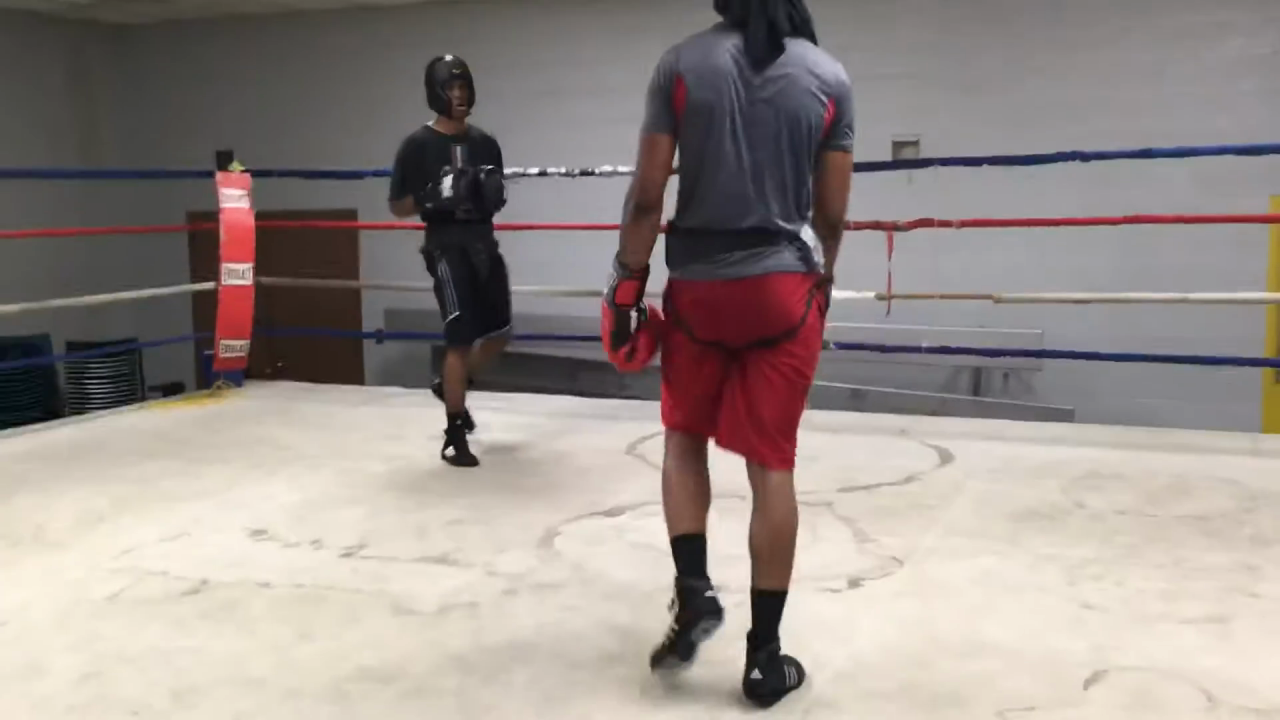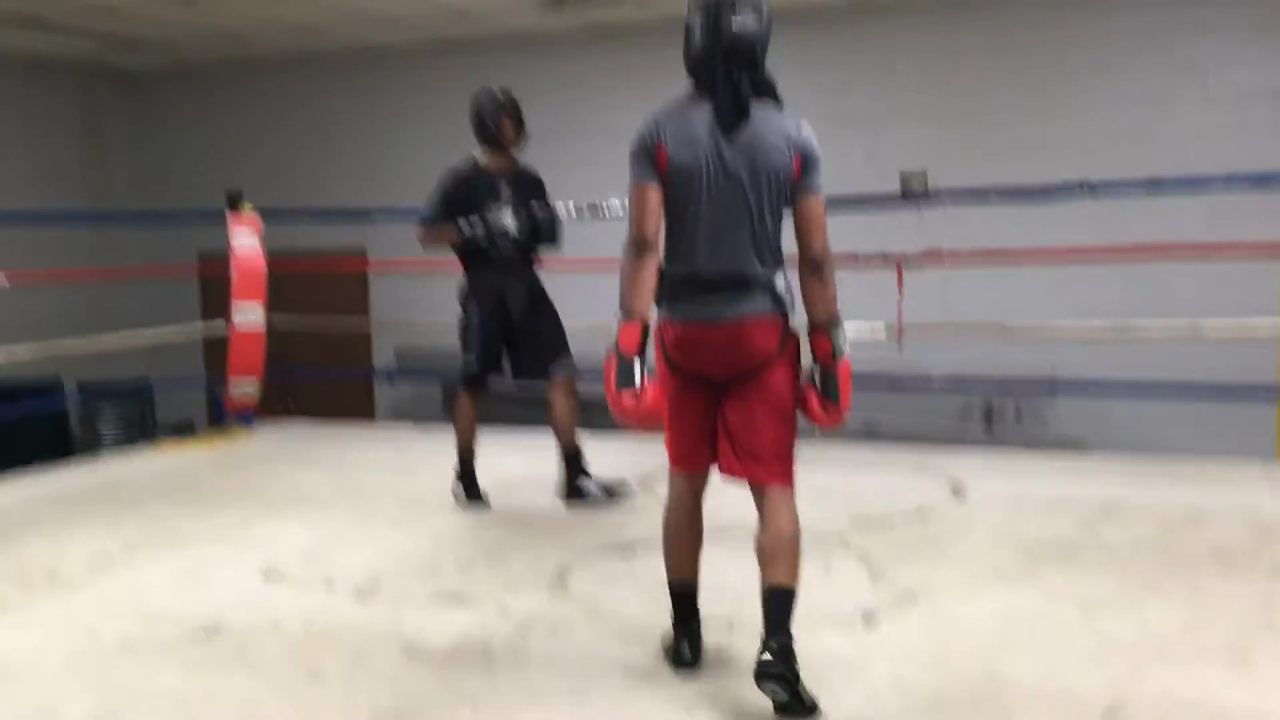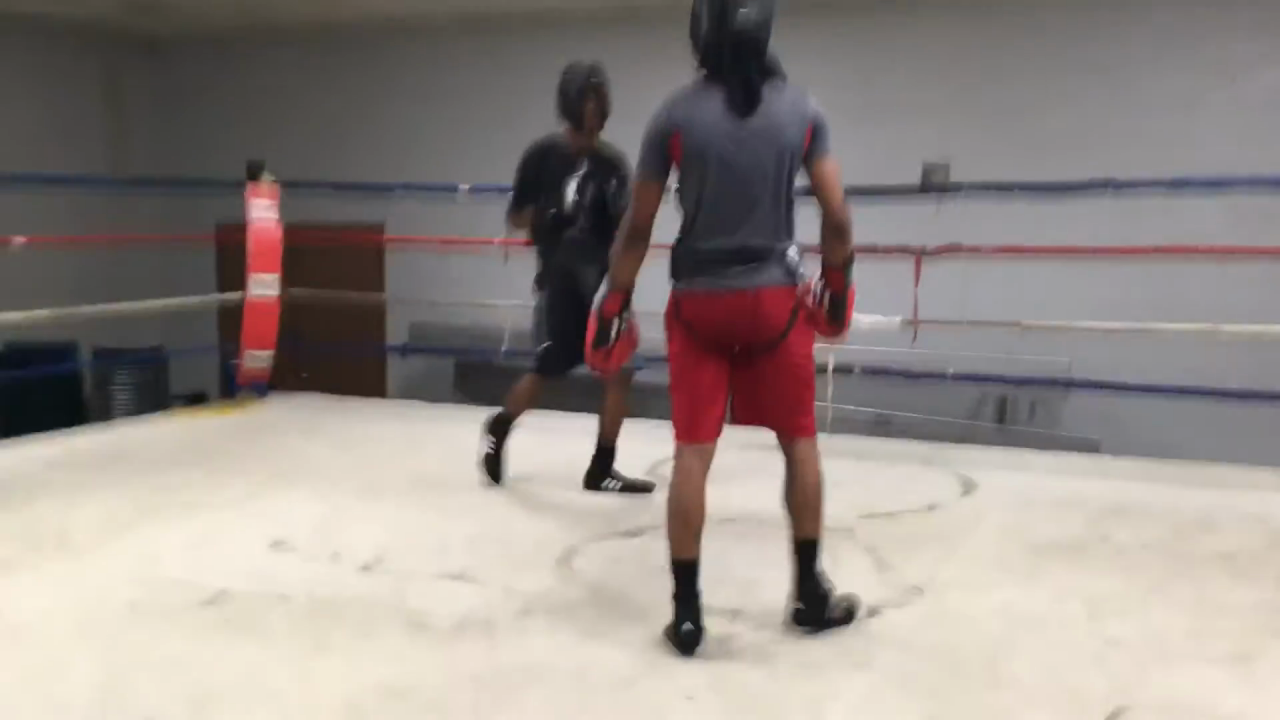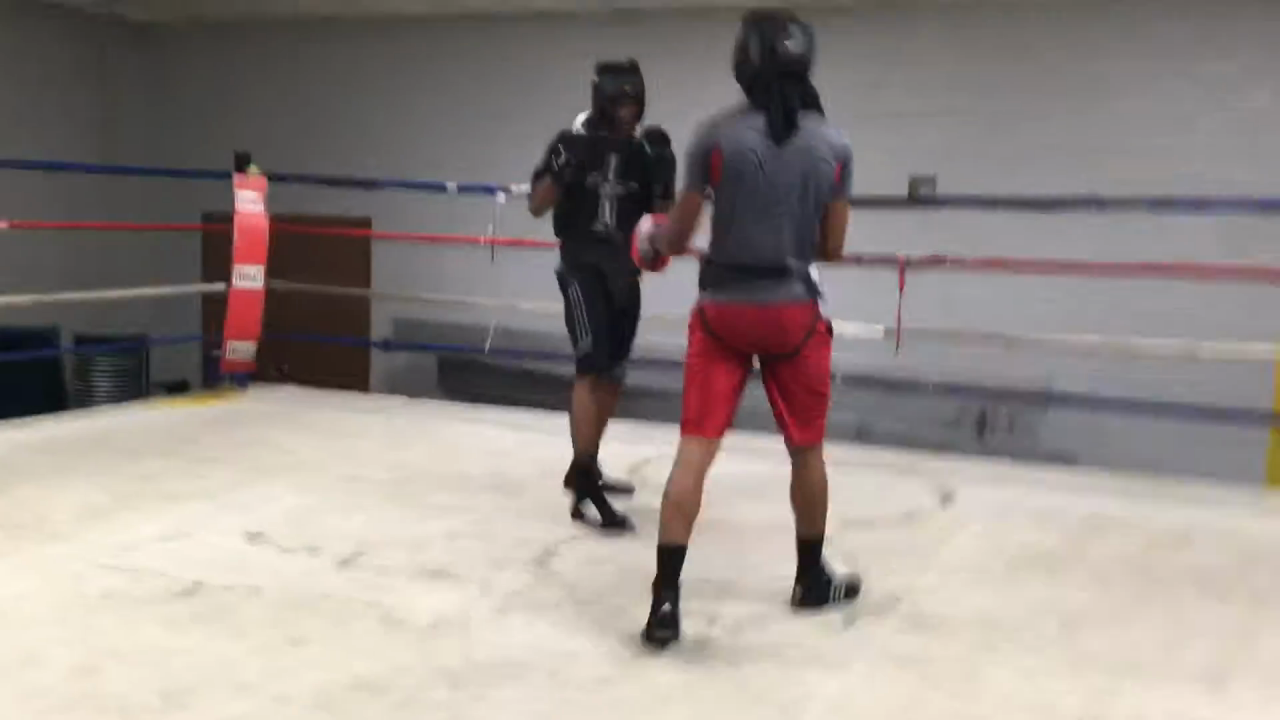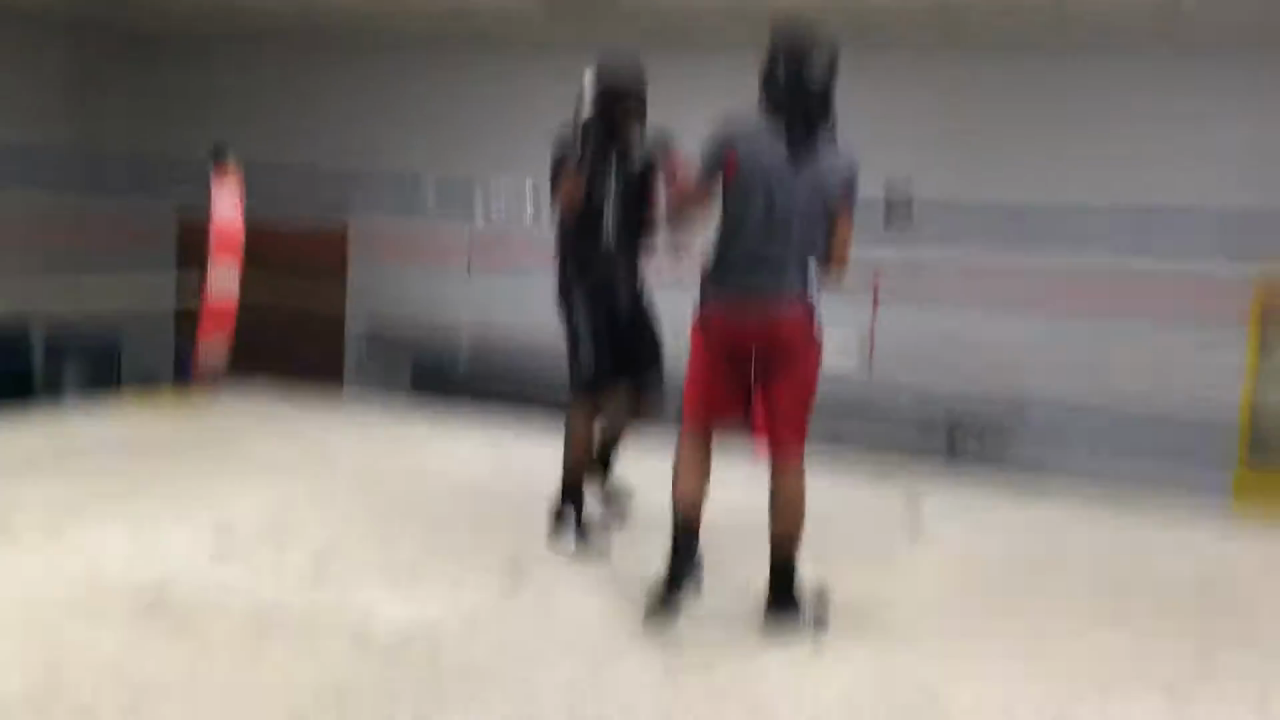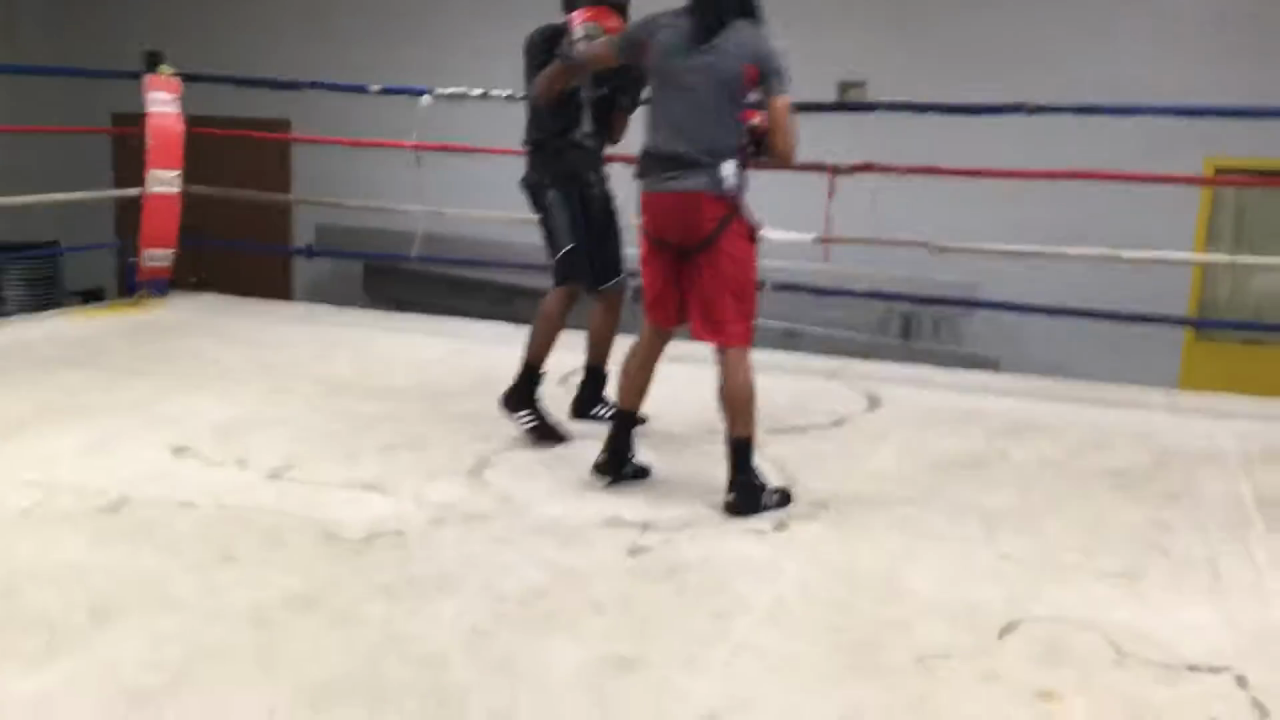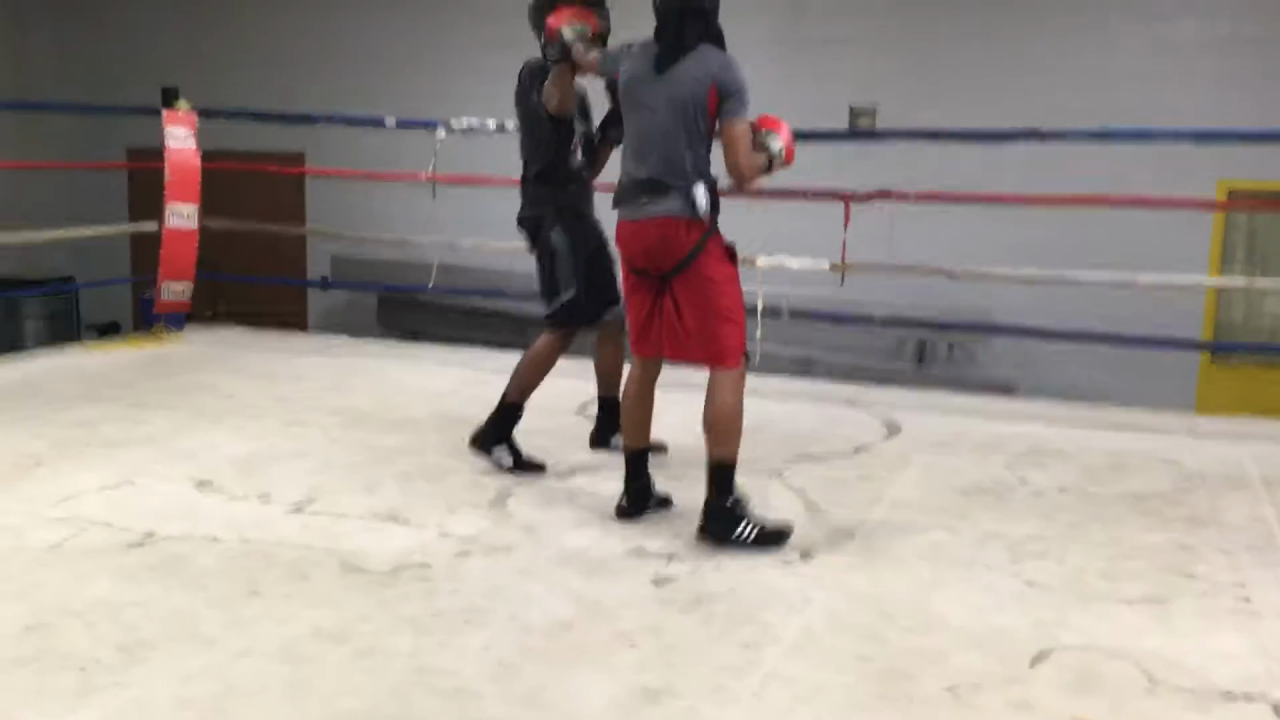
dt=0.3s
person 1, frame 1
left shoulder: (680, 65)
right shoulder: (827, 78)
left elbow: (647, 198)
right elbow: (831, 215)
left wrist: (625, 287)
right wrist: (815, 293)
left hip: (699, 291)
right hip: (782, 290)
left knee: (684, 439)
right knee: (771, 470)
left ankle: (694, 593)
right ankle: (763, 654)
person 1, frame 2
left shoulder: (660, 132)
right shoulder: (792, 135)
left elbow: (645, 244)
right elbow: (815, 257)
left wrist: (629, 339)
right wrist: (828, 348)
left hip: (685, 331)
right hip: (759, 331)
left knee: (686, 483)
right knee: (773, 492)
left ankle: (685, 631)
right ankle: (777, 648)
person 1, frame 3
left shoulder: (675, 115)
right shoulder: (800, 111)
left elbow: (638, 226)
right elbow: (837, 218)
left wrist: (613, 303)
right wrist: (836, 285)
left hip: (698, 303)
right hip: (773, 299)
left knee: (692, 455)
right knee: (798, 443)
left ankle: (686, 610)
right ankle: (808, 591)
person 1, frame 4
left shoulder: (715, 135)
right shoulder: (833, 145)
left elbow: (678, 234)
right elbow: (831, 245)
left wrist: (650, 242)
left hip: (723, 310)
right hip: (794, 312)
left knee: (695, 449)
right knee: (806, 450)
left ankle: (666, 595)
right ankle: (811, 578)
person 1, frame 5
left shoulder: (732, 142)
right shoulder: (836, 160)
left elbow: (679, 212)
right elbow: (834, 263)
left wrist: (667, 196)
left hip: (725, 312)
right hip: (788, 318)
left knee: (696, 434)
right knee: (787, 451)
left ankle: (682, 561)
right ankle: (781, 589)
person 1, frame 6
right shoulder: (756, 48)
left elbow: (588, 59)
right elbow: (783, 149)
left wrist: (552, 76)
right wrist: (756, 136)
left hip: (660, 198)
right hip: (713, 204)
left knee: (656, 330)
right knee: (733, 345)
left ankle: (616, 451)
right ankle: (743, 480)
person 1, frame 7
left shoulder: (628, 60)
right shoulder: (721, 72)
left elbow: (585, 61)
right elbow: (741, 173)
right wrist: (772, 151)
left hip: (635, 226)
right hip: (687, 229)
left knee: (645, 362)
right knee: (727, 365)
left ankle: (636, 489)
right ankle: (722, 506)
person 2, frame 1
left shoulder: (485, 143)
right shoulder: (418, 145)
right elbow: (397, 207)
left wrist: (493, 192)
right wrist: (431, 198)
left hip: (484, 242)
right hip: (447, 246)
left knee: (497, 334)
right knee: (459, 338)
left ankle: (449, 390)
right ankle: (453, 436)
person 2, frame 2
left shoulder: (530, 181)
right shoulder: (463, 179)
right elbow: (428, 235)
left wrist: (545, 229)
right wrist: (477, 229)
left hip: (525, 285)
right hip: (486, 290)
left knee: (561, 375)
right knee: (474, 384)
left ankle: (575, 477)
right ankle: (465, 473)
person 2, frame 3
left shoulder: (613, 163)
right shoulder: (543, 155)
right elbow: (516, 220)
left wrist: (621, 211)
right wrist: (553, 206)
left hip: (603, 270)
right hip: (560, 270)
left knee: (620, 370)
right knee: (548, 368)
left ankle: (602, 468)
right ankle: (499, 431)
person 2, frame 4
left shoulder: (643, 152)
right shoulder: (572, 142)
left elbow: (660, 220)
right elbow: (537, 206)
left wrist: (664, 177)
right wrist: (567, 156)
left hip: (624, 269)
right hip: (582, 267)
left knee: (610, 376)
right knee: (591, 370)
left ankle: (585, 471)
right ankle: (584, 489)
person 2, frame 5
left shoulder: (634, 157)
right shoulder: (573, 150)
left elbow: (642, 232)
right elbow: (566, 207)
left wrist: (654, 186)
right wrist: (587, 134)
left hip: (625, 283)
right hip: (583, 280)
left knee: (644, 384)
right knee: (592, 393)
left ankle: (599, 461)
right ankle: (569, 505)
person 2, frame 6
right shoulder: (547, 40)
right elbow: (545, 98)
left wrist: (630, 91)
right wrist: (572, 40)
left hip: (592, 178)
right hip: (554, 176)
left knee: (612, 290)
right knee: (572, 282)
left ankle: (590, 395)
right ankle: (523, 392)
person 2, frame 7
left shoulder: (577, 90)
right shoulder: (537, 72)
right elbow: (556, 106)
left wrist: (617, 121)
right wrist: (563, 52)
left hip: (578, 212)
right hip: (552, 212)
left knee: (610, 320)
right knee: (563, 327)
left ankle: (610, 426)
right ankle: (494, 430)
